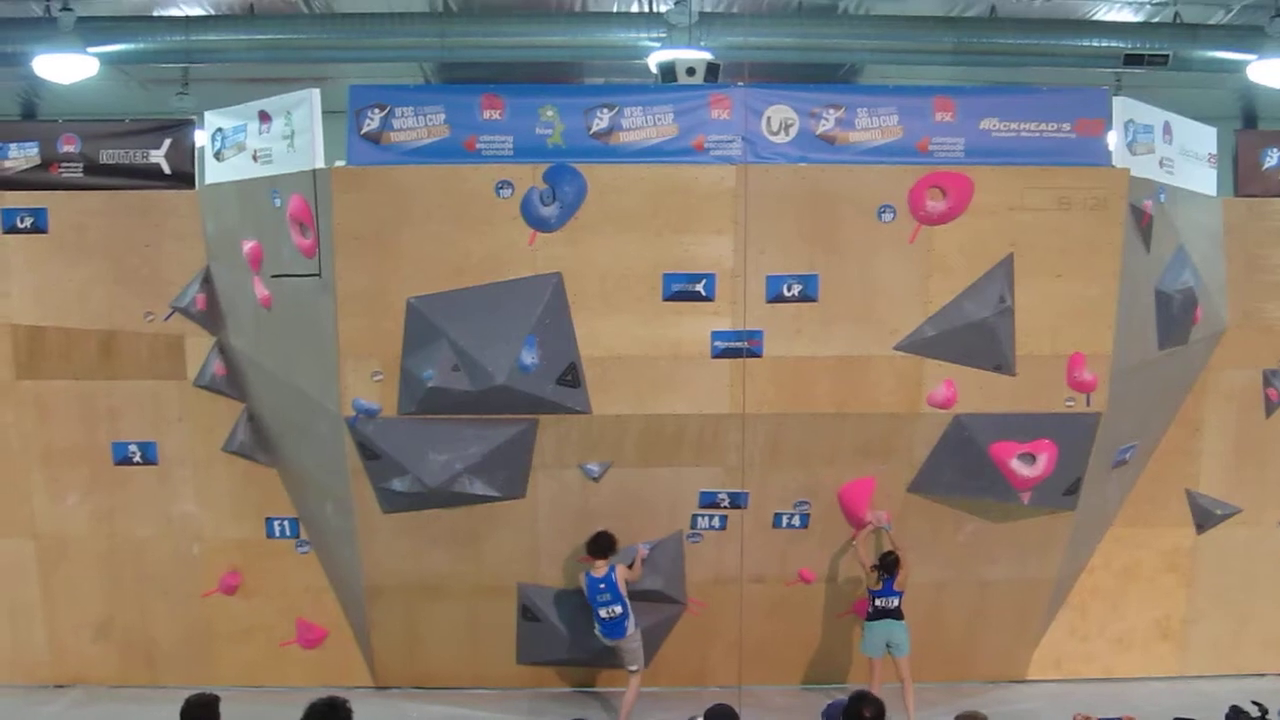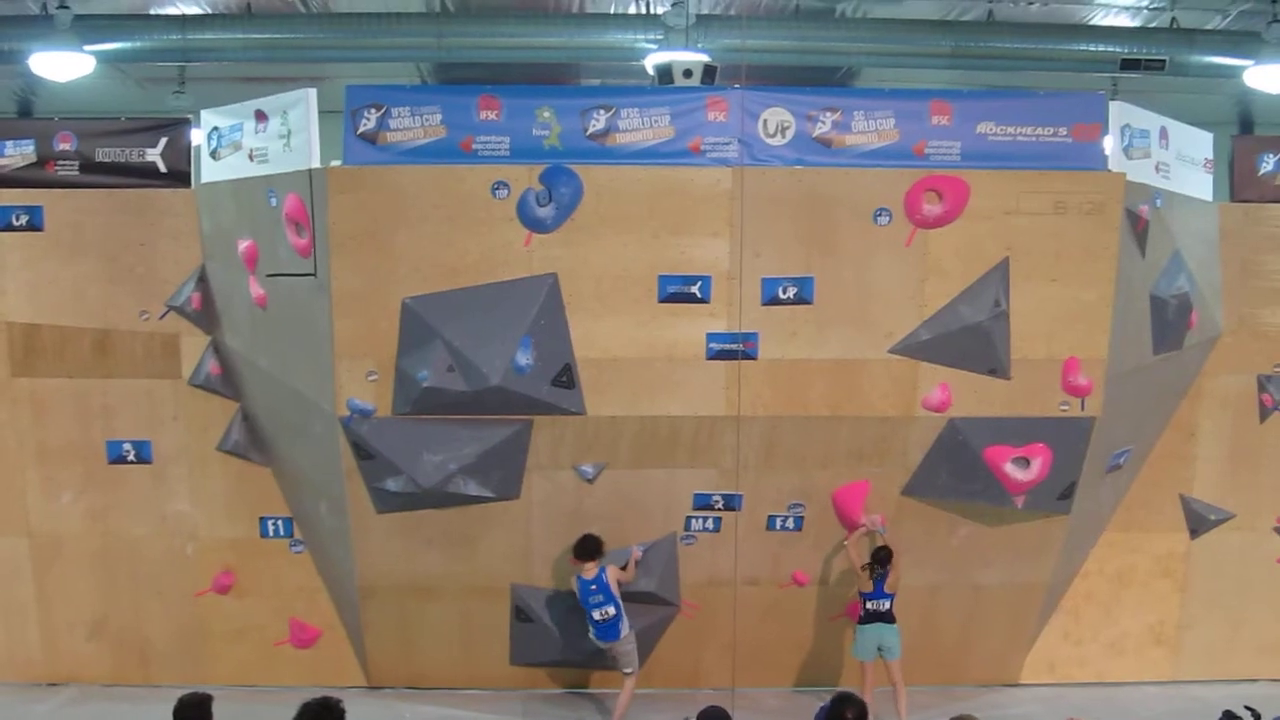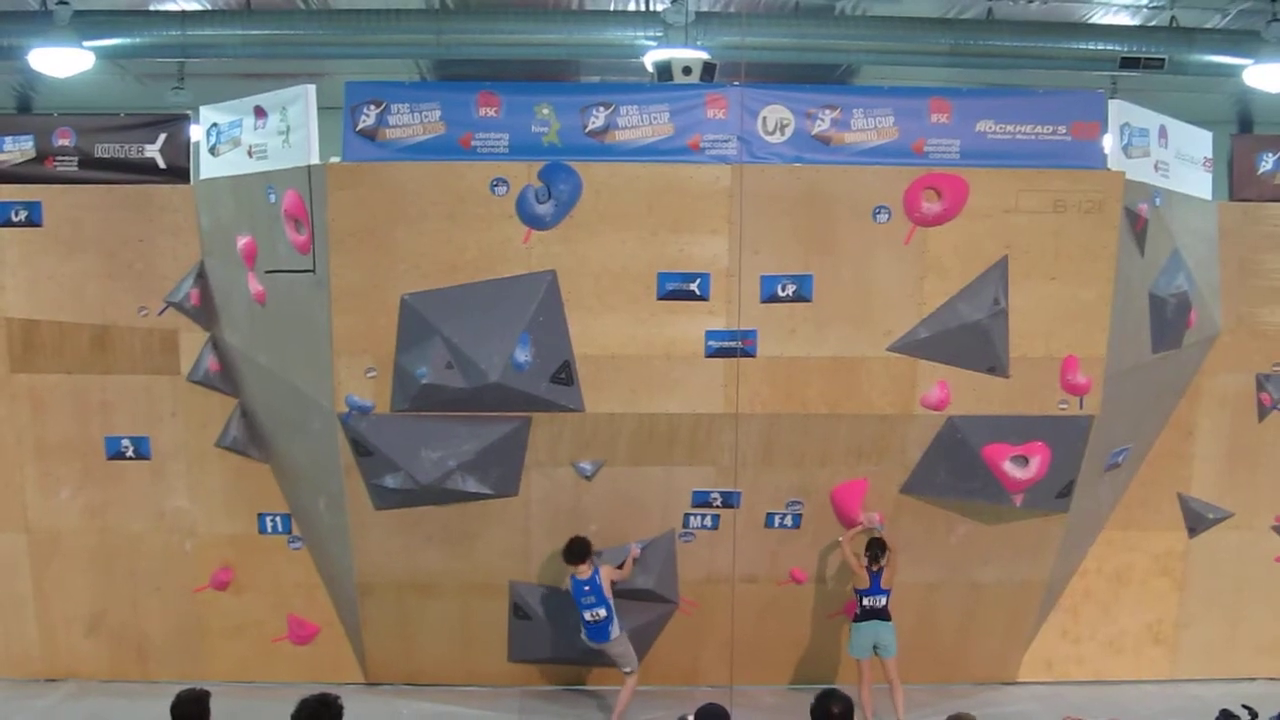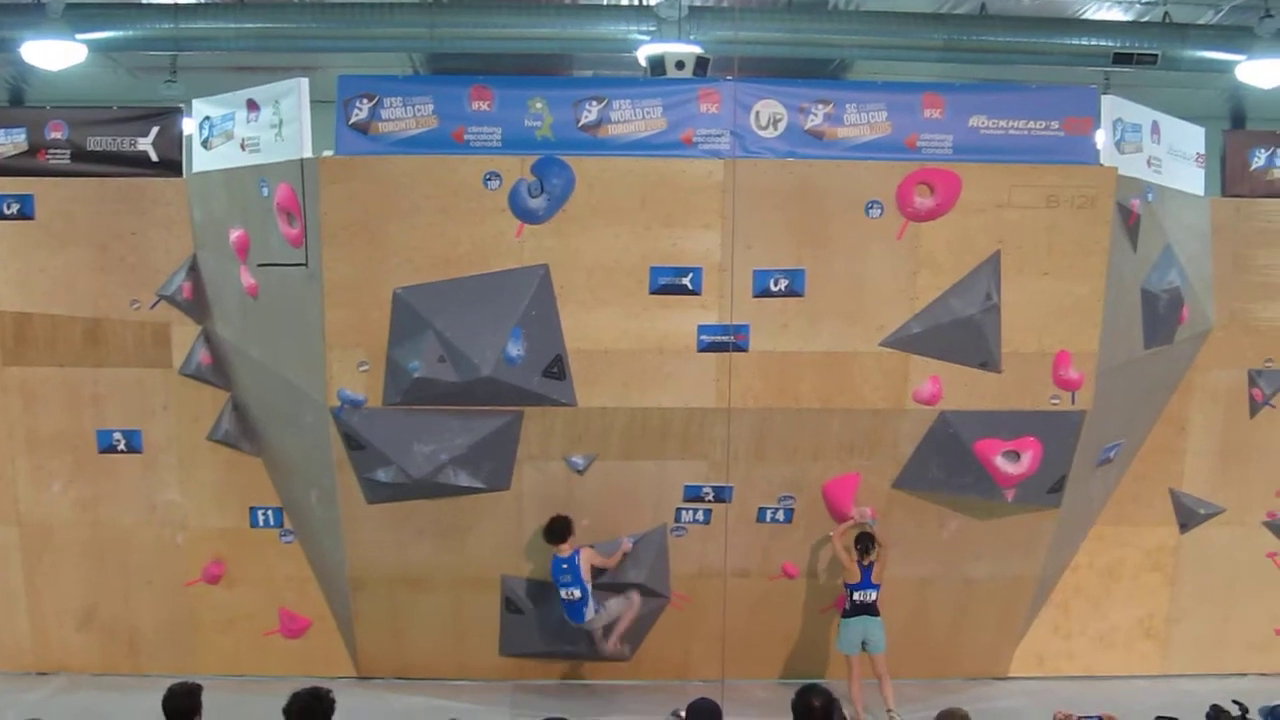
dt=0.3s
person 1, frame 1
left shoulder: (873, 575)
right shoulder: (902, 577)
left elbow: (857, 544)
right elbow: (898, 552)
left wrist: (872, 526)
right wrist: (887, 531)
left hip: (875, 627)
right hip: (897, 627)
left knee: (875, 678)
right knee: (905, 677)
person 1, frame 2
left shoulder: (864, 576)
right shoulder: (893, 577)
left elbow: (850, 545)
right elbow: (893, 556)
left wrist: (866, 528)
right wrist: (880, 533)
left hip: (866, 630)
right hip: (889, 630)
left knee: (867, 681)
right knee: (897, 681)
person 1, frame 3
left shoulder: (860, 572)
right shoulder: (889, 573)
left elbow: (844, 541)
right elbow: (891, 551)
left wrist: (863, 527)
right wrist: (877, 532)
left hip: (862, 629)
right hip: (885, 628)
left knee: (865, 680)
right knee: (893, 679)
person 1, frame 4
left shoulder: (850, 566)
right shoulder: (878, 568)
left elbow: (835, 537)
right elbow: (882, 546)
left wrist: (854, 522)
right wrist: (868, 526)
left hip: (851, 623)
right hip: (874, 622)
left knee: (854, 673)
right knee: (882, 672)
person 2, frame 1
left shoulder: (584, 578)
right shoulder: (618, 571)
right elbow: (635, 576)
right wrist: (639, 557)
left hip: (604, 635)
right hip: (627, 634)
right knee: (635, 676)
person 2, frame 2
left shoulder: (576, 582)
right shoulder: (610, 571)
right elbow: (628, 577)
right wrist: (633, 558)
left hip: (599, 639)
right hip: (621, 636)
right knee: (630, 679)
person 2, frame 3
left shoulder: (571, 581)
right shoulder: (603, 572)
right elbow: (624, 575)
right wrist: (631, 556)
left hip: (590, 639)
right hip: (613, 637)
right knee: (631, 677)
person 2, frame 4
left shoulder: (554, 560)
right shoulder: (585, 554)
right elbow: (609, 564)
right wrist: (622, 549)
left hip: (573, 618)
right hip: (591, 618)
right knee: (634, 600)
left ankle: (603, 643)
right ankle: (613, 642)
